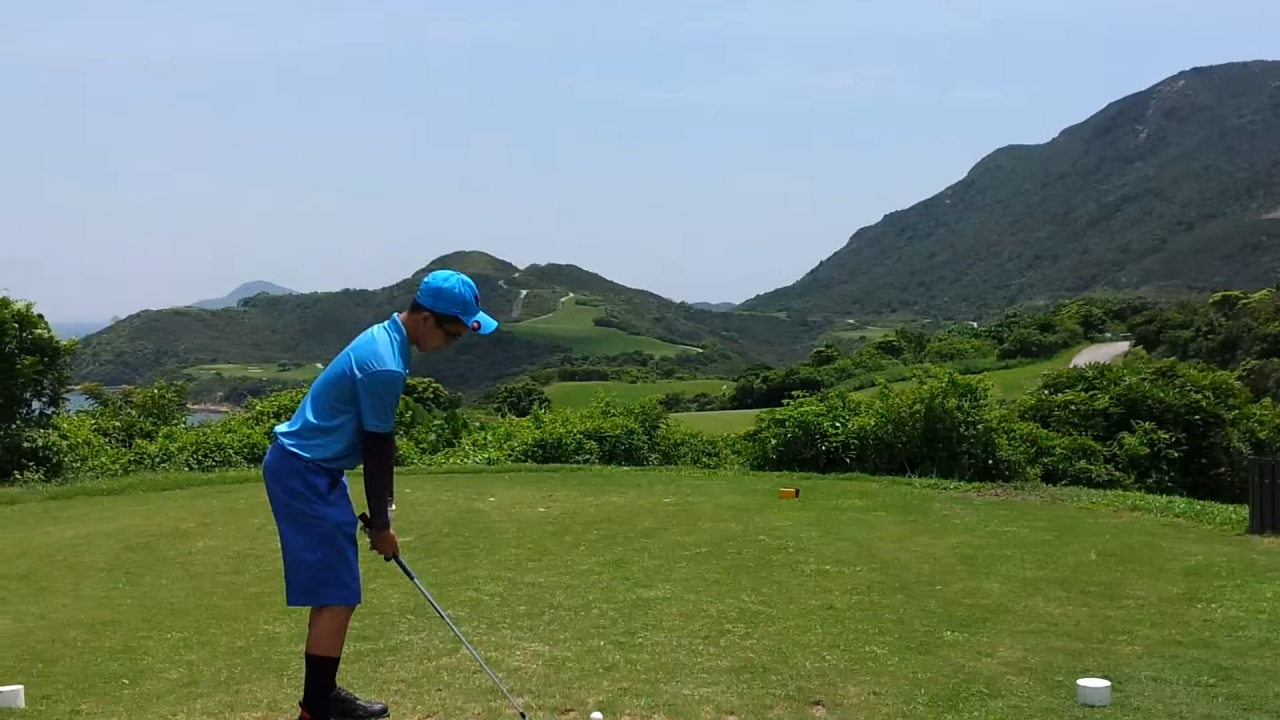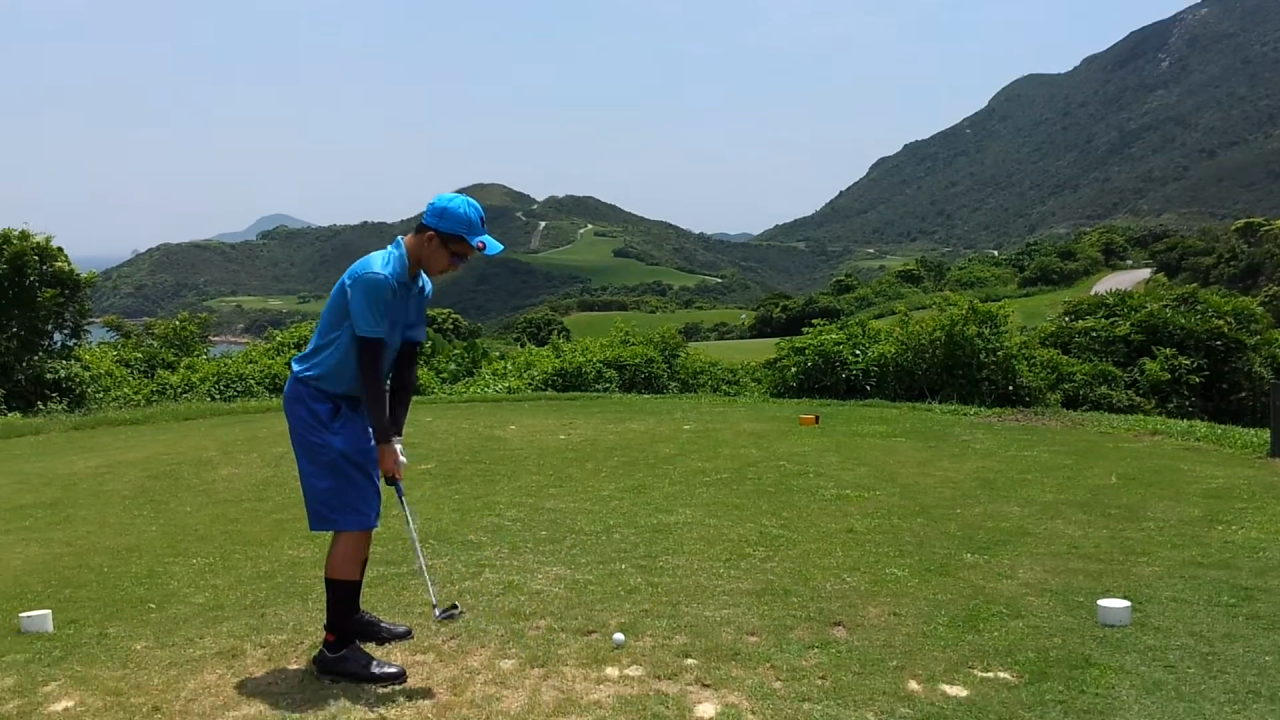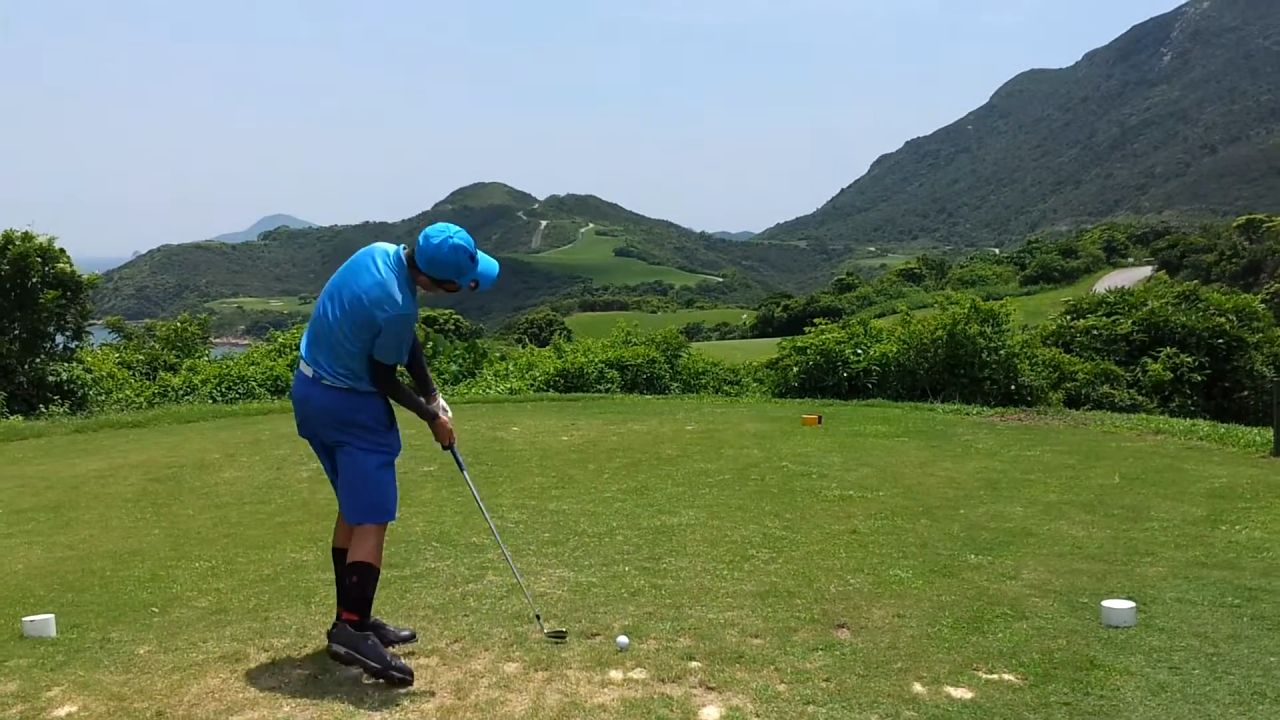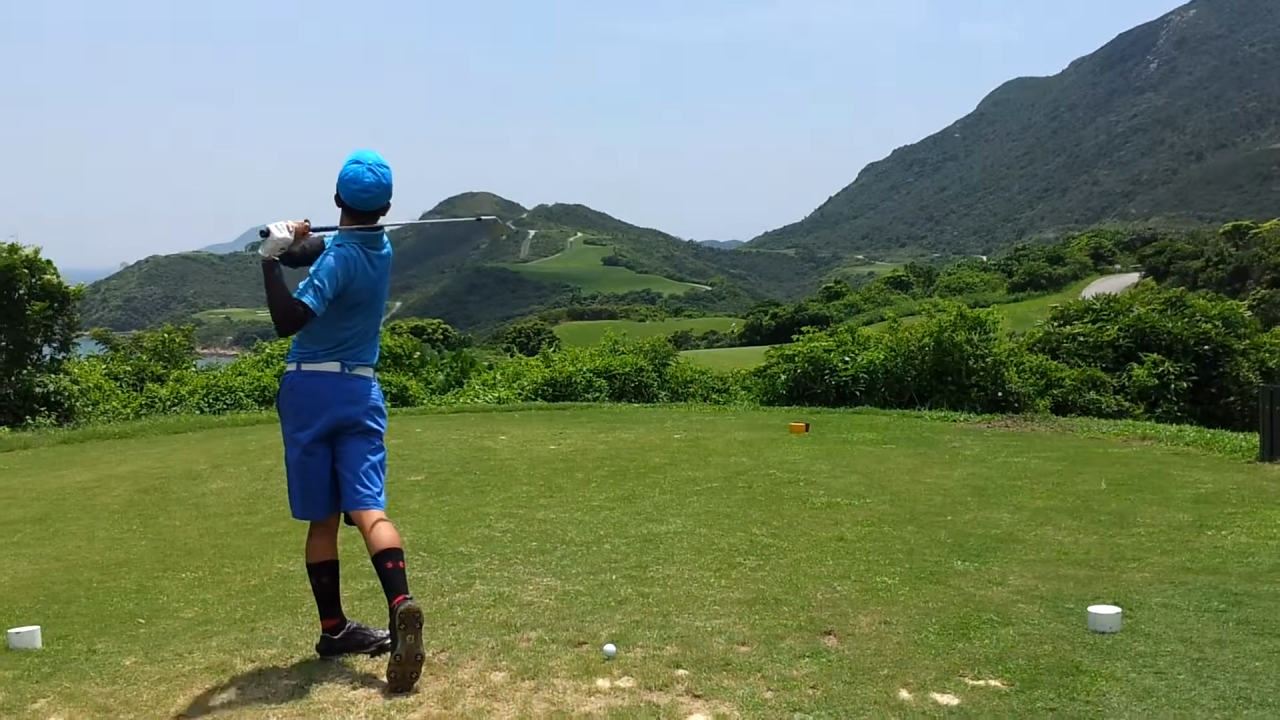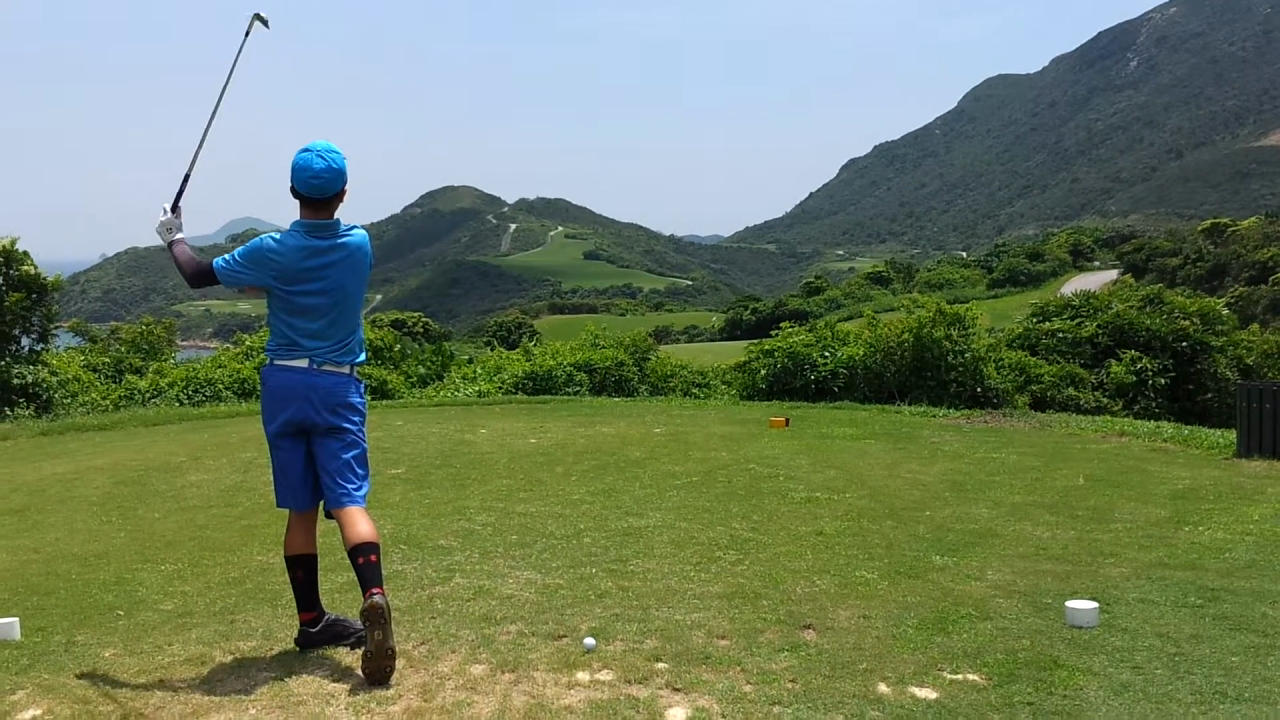
dt=1s
person 1, frame 1
left shoulder: (386, 338)
right shoulder: (385, 366)
left elbow: (381, 442)
right elbow: (376, 451)
left wrist: (385, 505)
right wrist: (380, 526)
left hip: (311, 466)
right hip: (304, 472)
left knee: (335, 590)
right knee: (336, 596)
person 1, frame 2
left shoulder: (419, 285)
right shoulder: (376, 276)
left elbow: (404, 366)
right elbow: (370, 363)
left wrist: (393, 435)
right wrist: (383, 441)
left hip: (349, 401)
right hip: (319, 401)
left knee: (363, 517)
right knee: (352, 520)
left ankle: (349, 617)
right ankle: (335, 647)
person 1, frame 3
left shoulder: (381, 253)
right shoulder: (394, 308)
right elbow: (387, 380)
left wrist: (433, 397)
right wrist: (431, 416)
left hip: (315, 392)
right hip: (349, 404)
left knee: (358, 506)
right knee: (371, 517)
left ankle: (352, 618)
right ankle: (352, 631)
person 1, frame 4
left shoulder: (339, 257)
right shoulder: (379, 247)
left elbow: (287, 322)
right elbow: (316, 252)
left wrist: (272, 256)
right wrist: (291, 244)
left hip: (310, 390)
right hip: (359, 390)
left knee: (322, 516)
right knee: (367, 507)
left ankle: (334, 628)
right ankle: (401, 604)
person 1, frame 5
left shoulder: (273, 251)
right shoulder: (360, 245)
left elbow: (198, 274)
left wrist: (173, 237)
left hip: (285, 385)
right hip: (338, 387)
left knee: (300, 507)
right knee: (349, 501)
left ankle: (311, 620)
right ankle: (375, 597)
